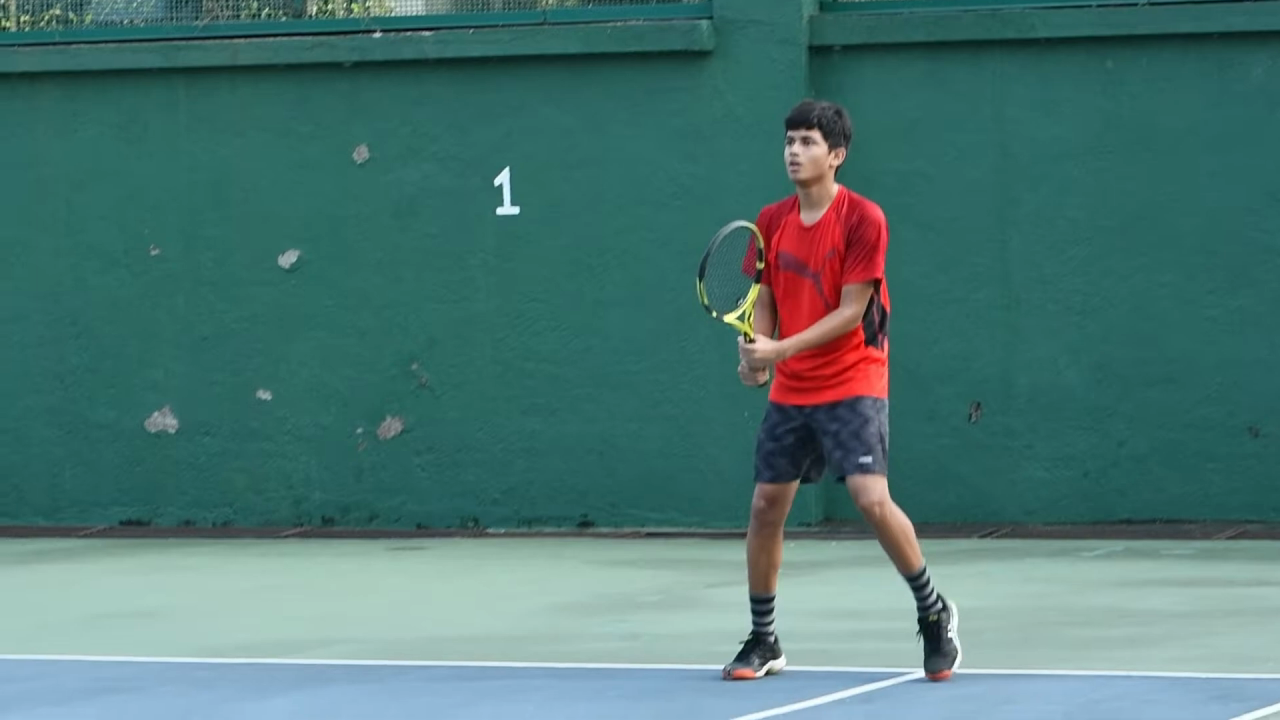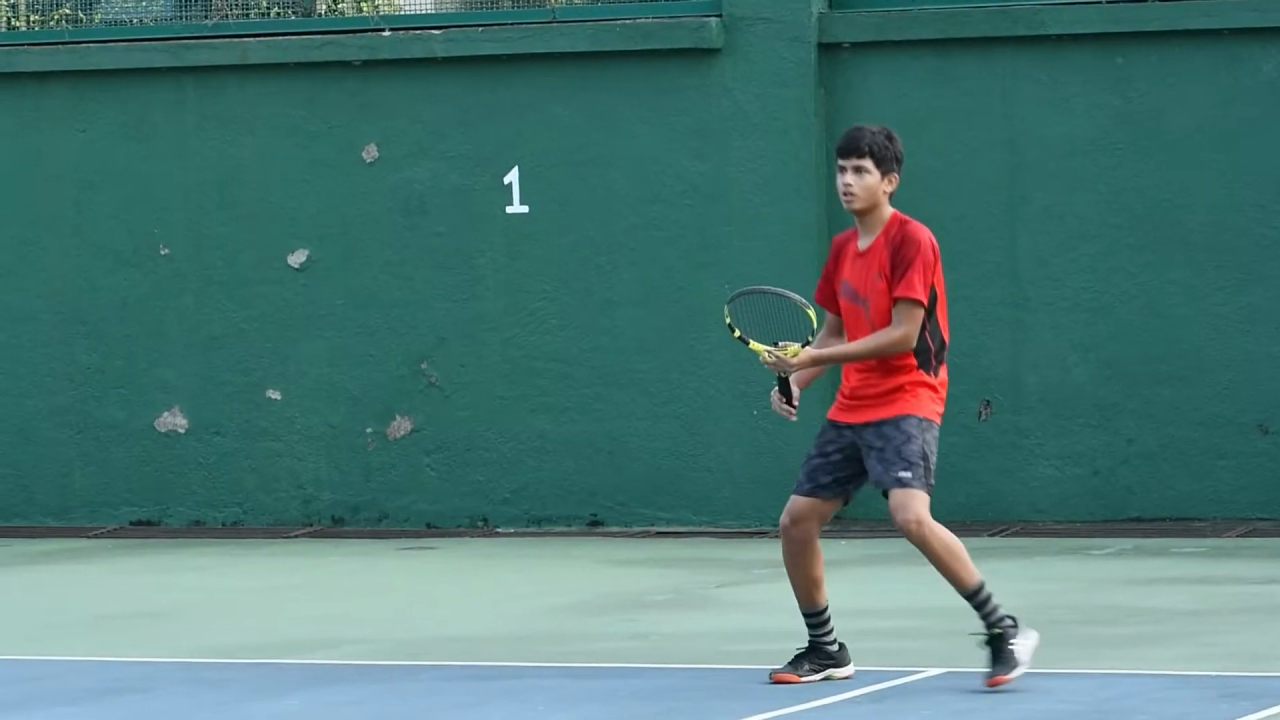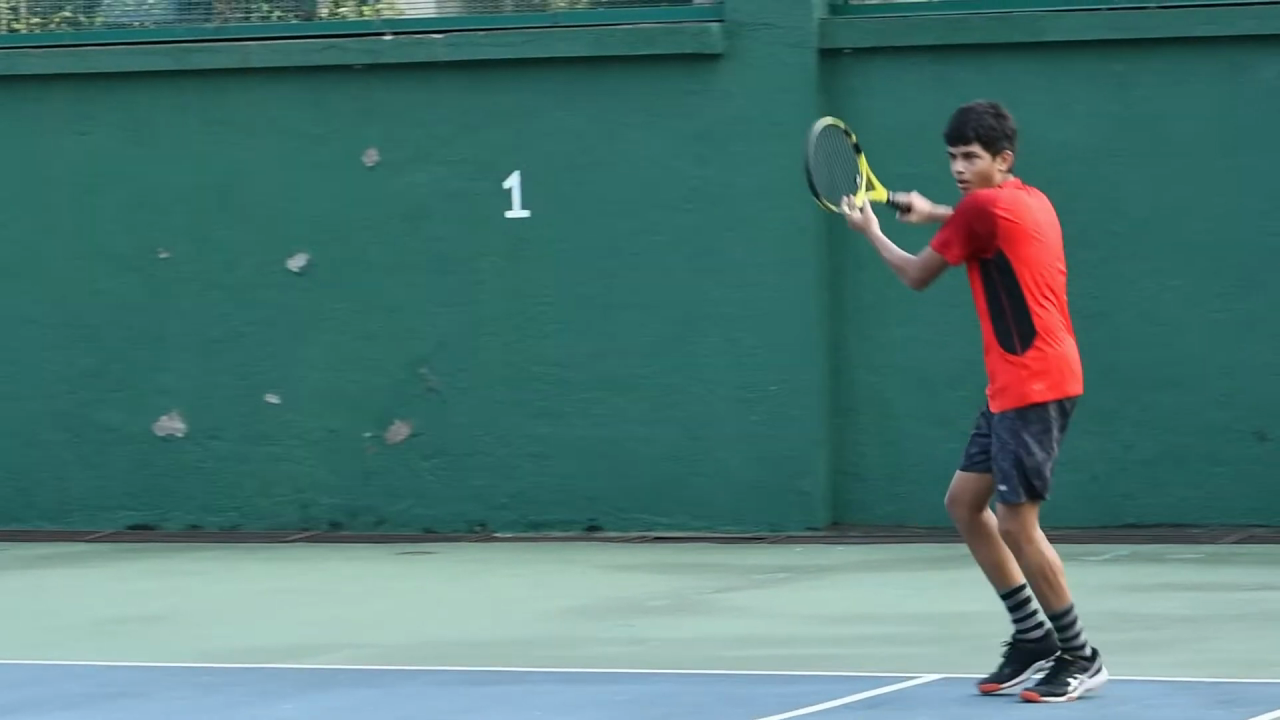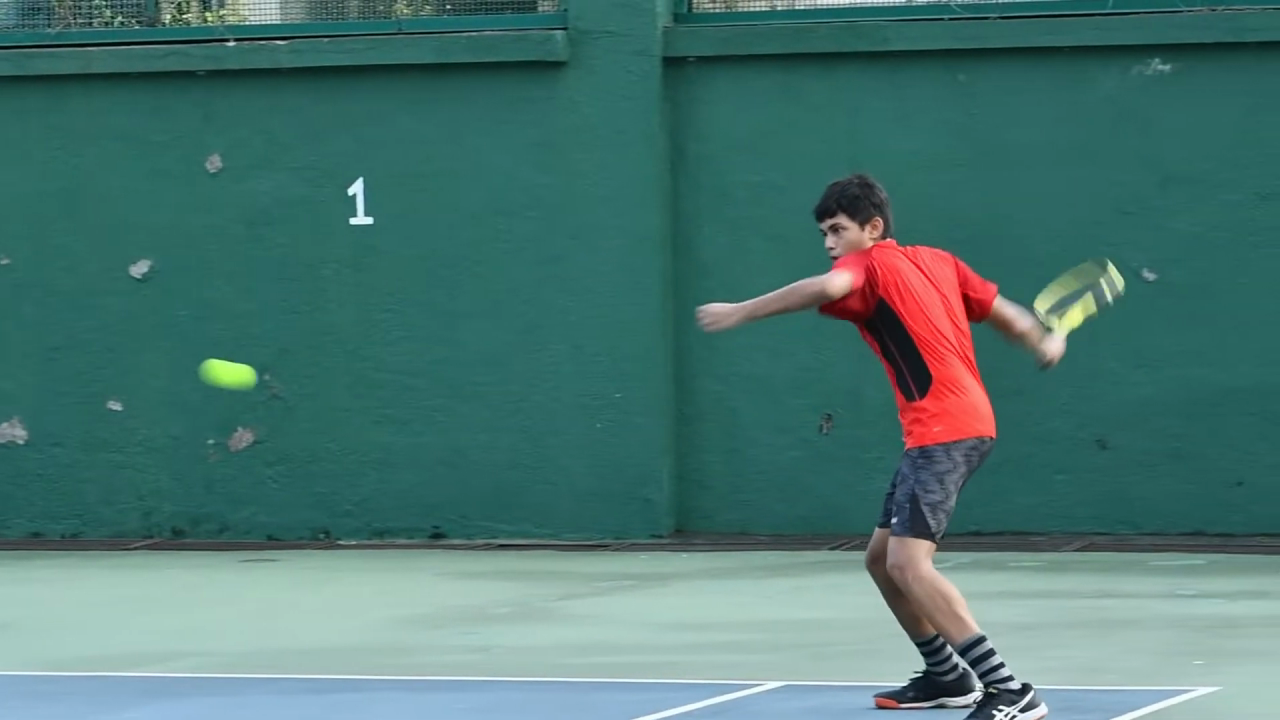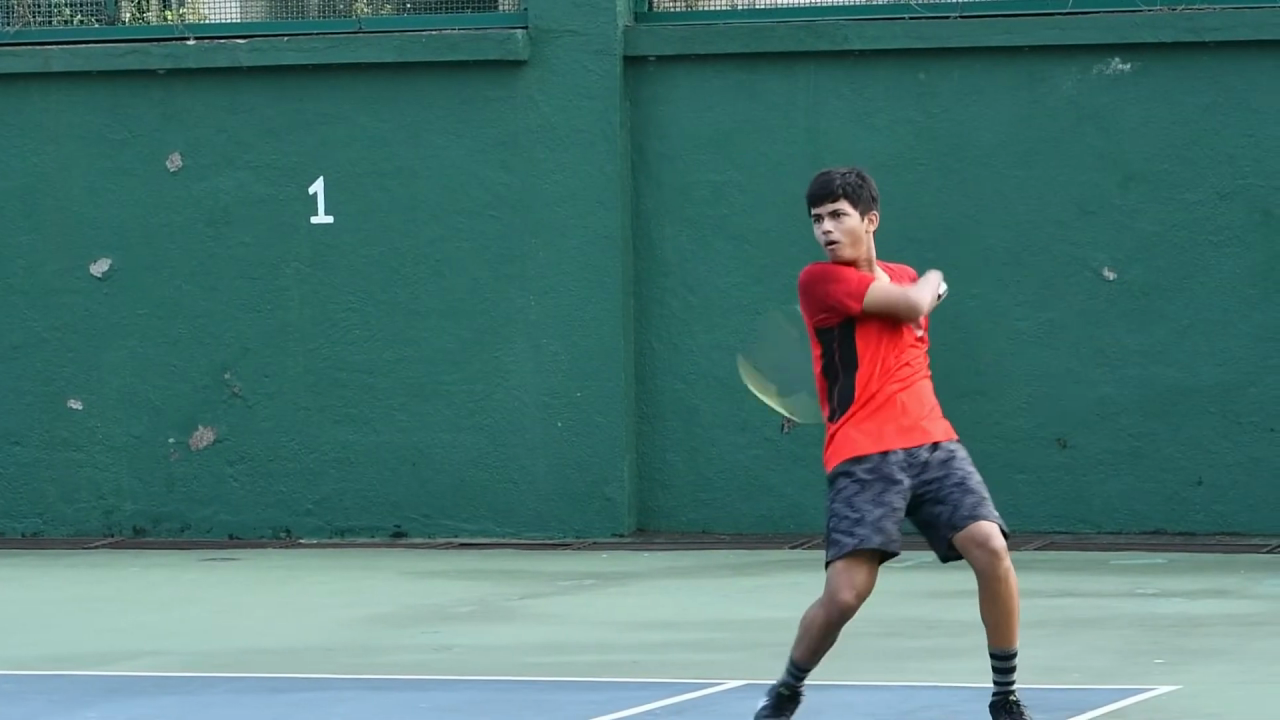
dt=1s
person 1, frame 1
left shoulder: (864, 218)
right shoulder: (771, 220)
left elbow: (851, 311)
left wrist: (781, 349)
right wrist: (757, 352)
left hip: (853, 384)
right hip: (791, 391)
left knee: (871, 499)
right knee: (765, 508)
left ankle: (933, 611)
right ankle: (763, 640)
person 1, frame 2
left shoulder: (913, 241)
right shoulder: (842, 247)
left elbow: (902, 337)
left wrist: (814, 357)
right wrist: (794, 381)
left hip: (907, 403)
right hip: (850, 411)
left knee: (912, 518)
right knee: (795, 526)
left ankle: (1005, 629)
right ankle: (824, 648)
person 1, frame 3
left shoulder: (981, 206)
right shoulder: (1031, 200)
left elbow: (917, 276)
left wrist: (869, 229)
right wrist: (935, 211)
left hip: (1034, 386)
right hip: (1017, 386)
left knee: (1016, 526)
right knee: (964, 503)
left ankle: (1078, 656)
right ankle: (1032, 635)
person 1, frame 4
left shoulder: (867, 261)
right shoulder: (941, 261)
left elbow: (827, 288)
right elbow: (1007, 316)
left wrist: (741, 311)
right wrist: (1046, 344)
left hip: (942, 432)
right hip: (934, 433)
left knee: (907, 562)
right knee: (882, 559)
right ankle: (946, 674)
person 1, frame 5
left shoulder: (905, 279)
right shoulder: (819, 279)
right elbow: (912, 308)
right wrist: (931, 285)
left hip: (933, 444)
right hip: (861, 458)
left knee: (990, 549)
right knee: (843, 595)
